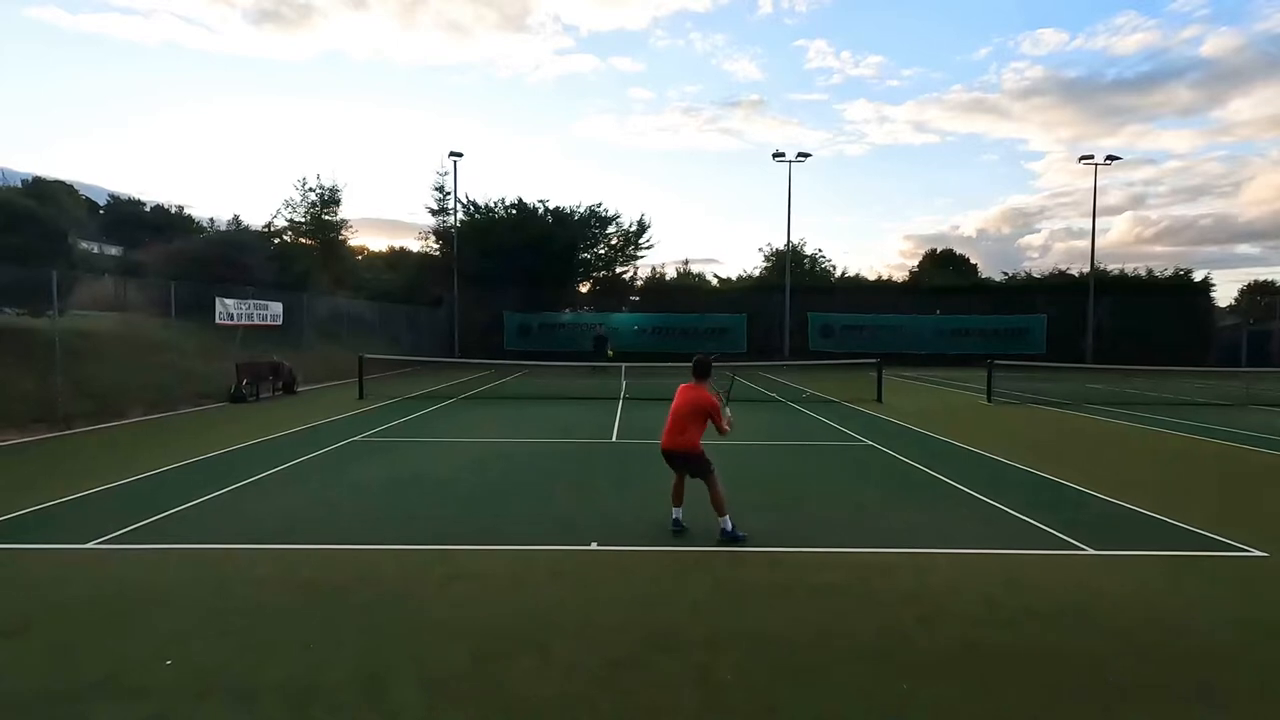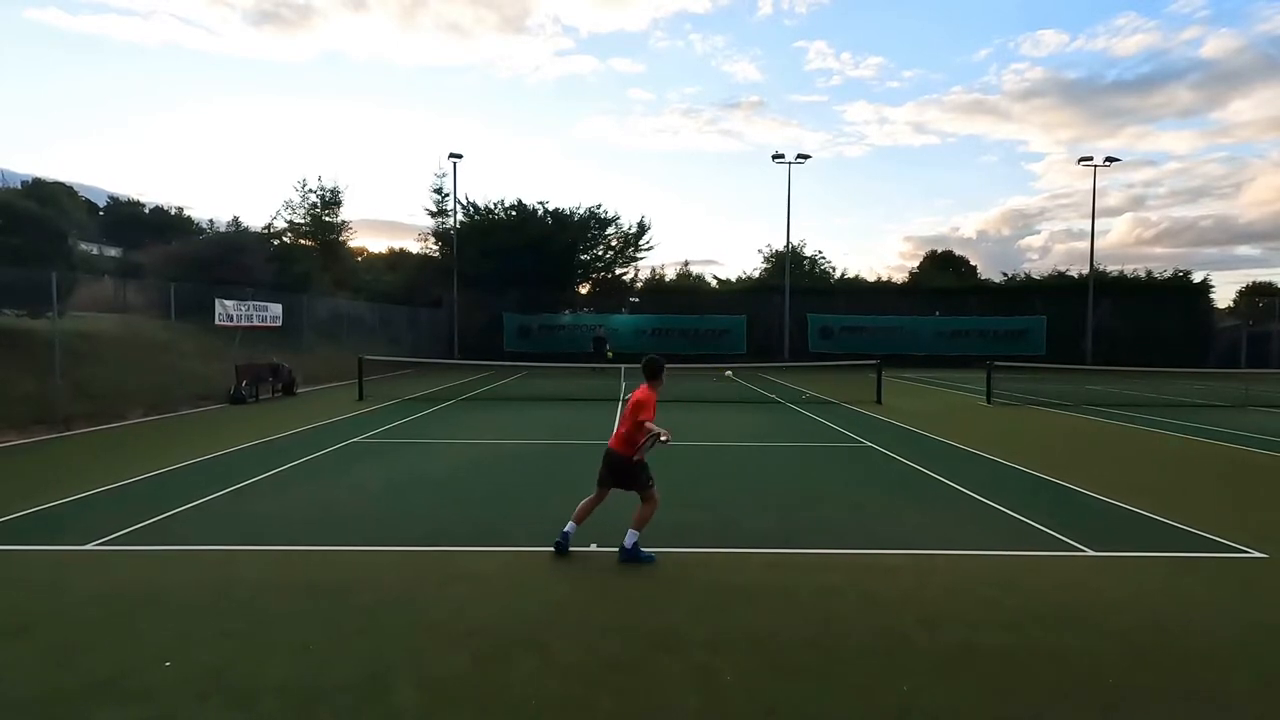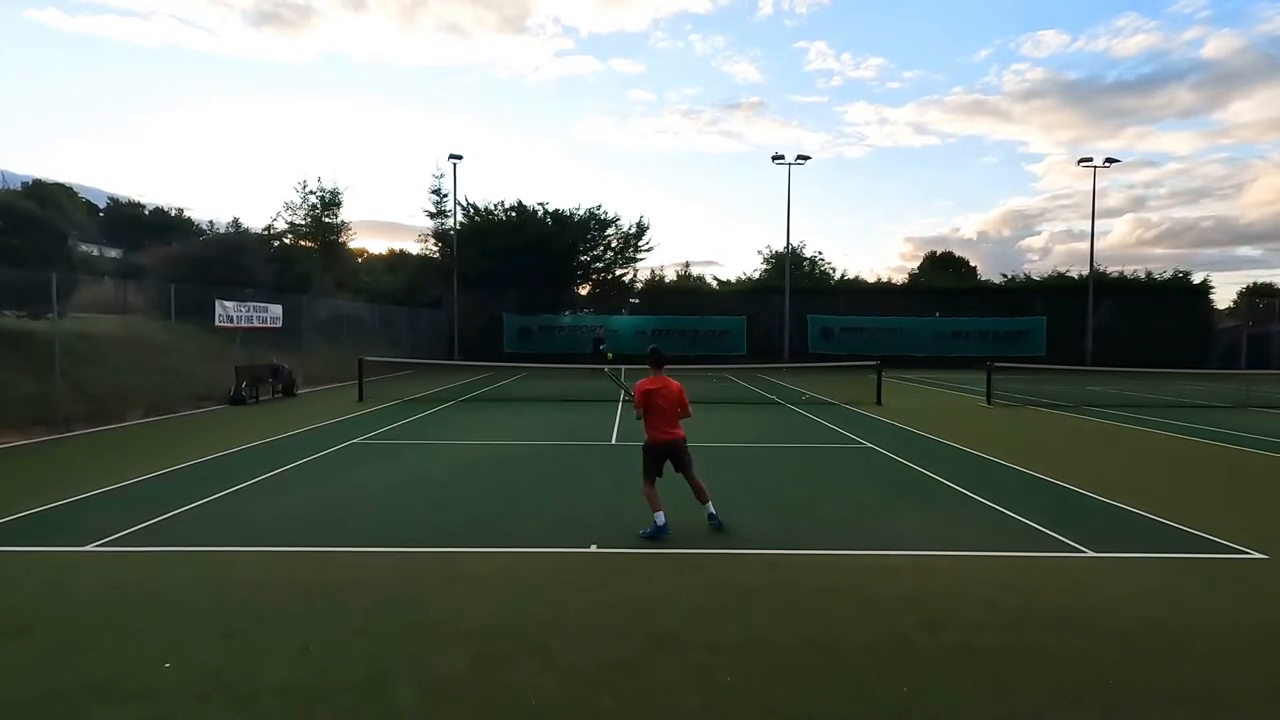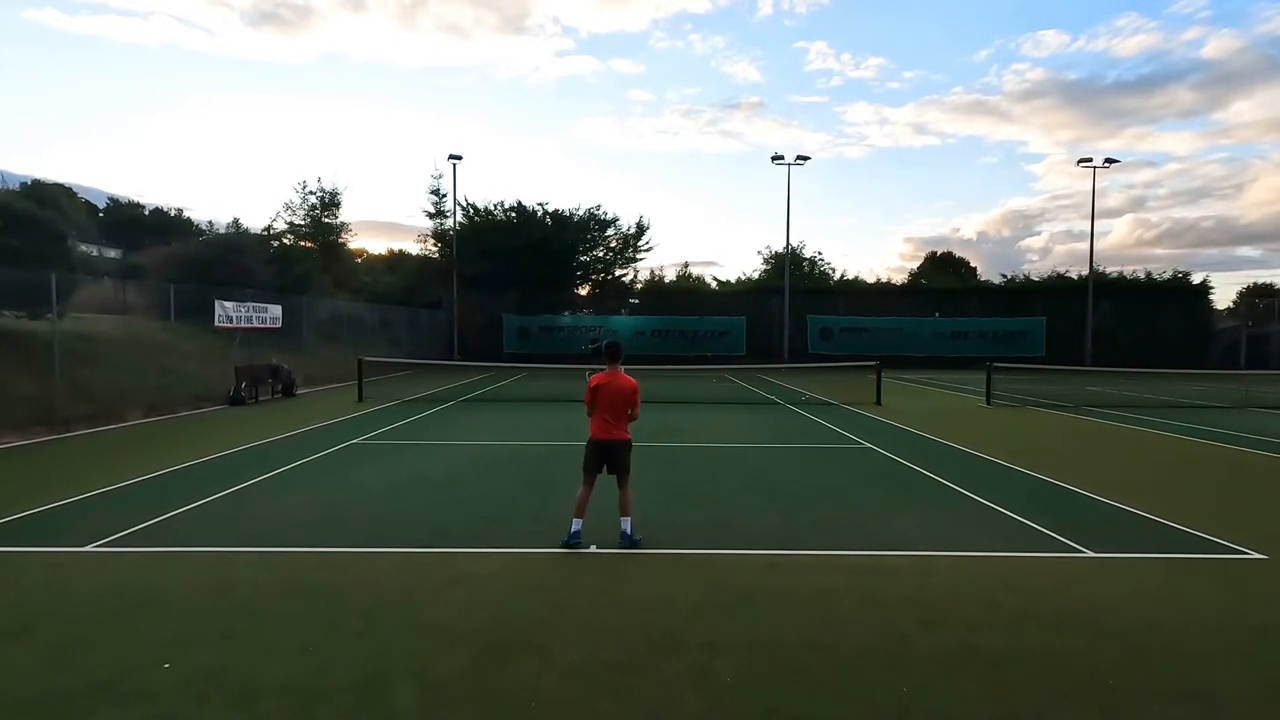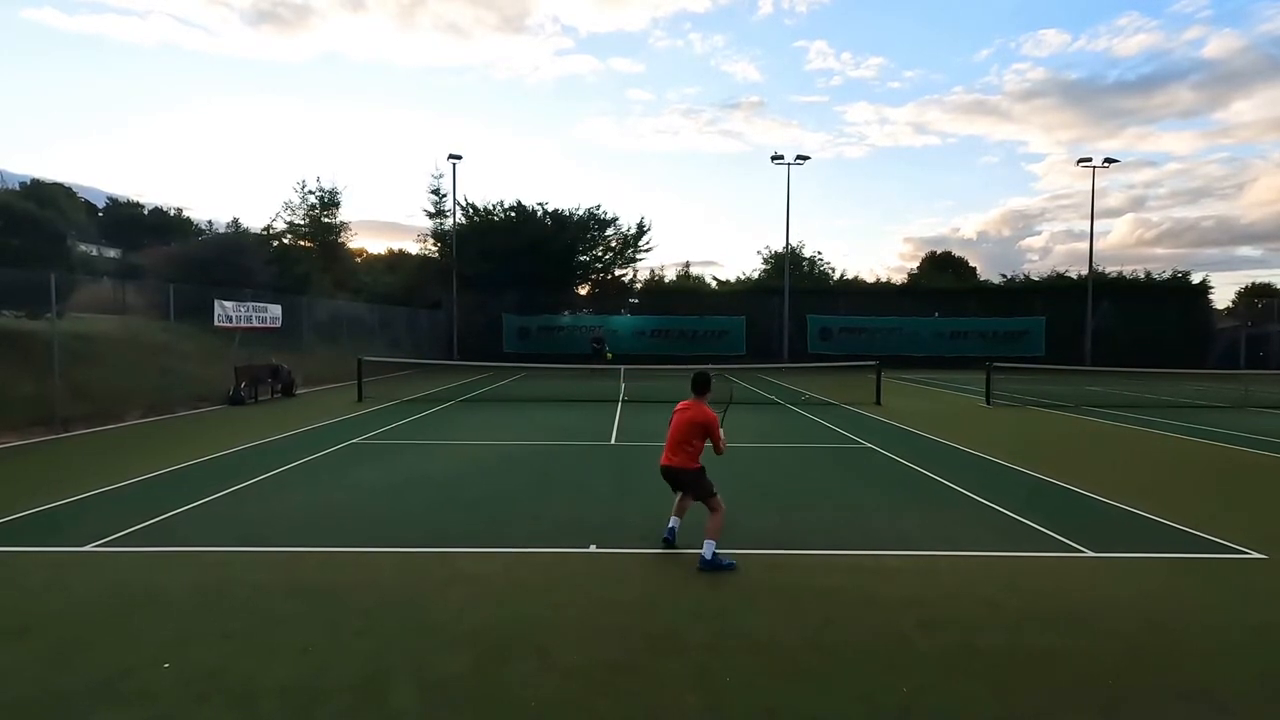
dt=1s
person 1, frame 1
left shoulder: (681, 389)
right shoulder: (711, 402)
right elbow: (722, 431)
right wrist: (727, 422)
left hip: (667, 446)
right hip: (689, 448)
left knee: (679, 475)
right knee: (714, 484)
left ankle: (676, 520)
right ankle: (727, 529)
person 1, frame 2
left shoulder: (640, 393)
right shoulder: (647, 398)
right elbow: (645, 425)
right wrist: (660, 431)
left hip: (613, 452)
right hip: (629, 457)
left knee: (598, 497)
right knee: (651, 500)
left ankle: (565, 535)
right ankle: (629, 547)
person 1, frame 3
left shoulder: (642, 387)
right shoulder: (676, 386)
left elbow: (640, 415)
right elbow: (687, 413)
left hip: (655, 442)
right hip: (677, 440)
left knee: (648, 483)
right knee: (692, 479)
left ankle: (660, 524)
right ankle: (712, 515)
person 1, frame 4
left shoulder: (594, 381)
right shoulder: (631, 384)
left elbow: (589, 412)
right elbow: (635, 415)
left hip: (597, 440)
right hip: (620, 441)
left knee: (587, 486)
right knee: (624, 486)
left ankle: (575, 532)
right ankle: (626, 532)
person 1, frame 5
left shoulder: (680, 407)
right shoulder: (709, 416)
right elbow: (718, 451)
right wrist: (722, 443)
left hip: (667, 466)
right hip: (688, 468)
left knee: (686, 492)
right knee: (717, 509)
left ankle: (671, 530)
right ankle: (708, 557)
